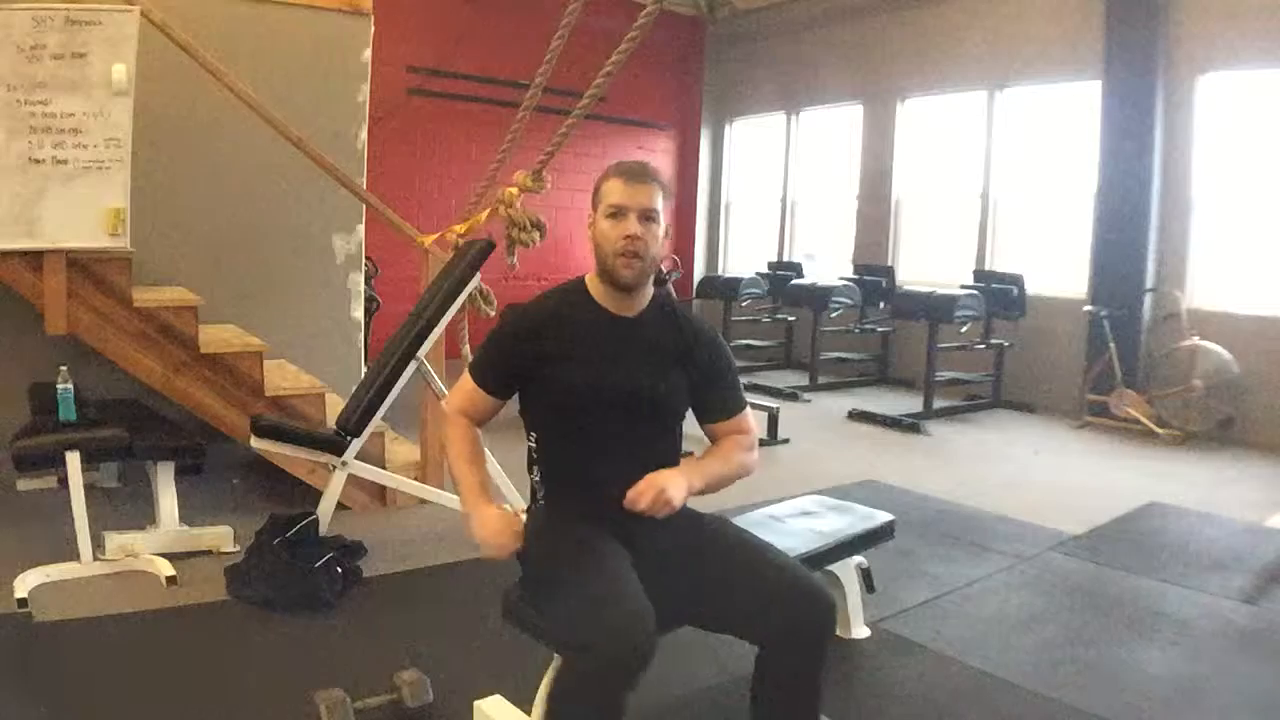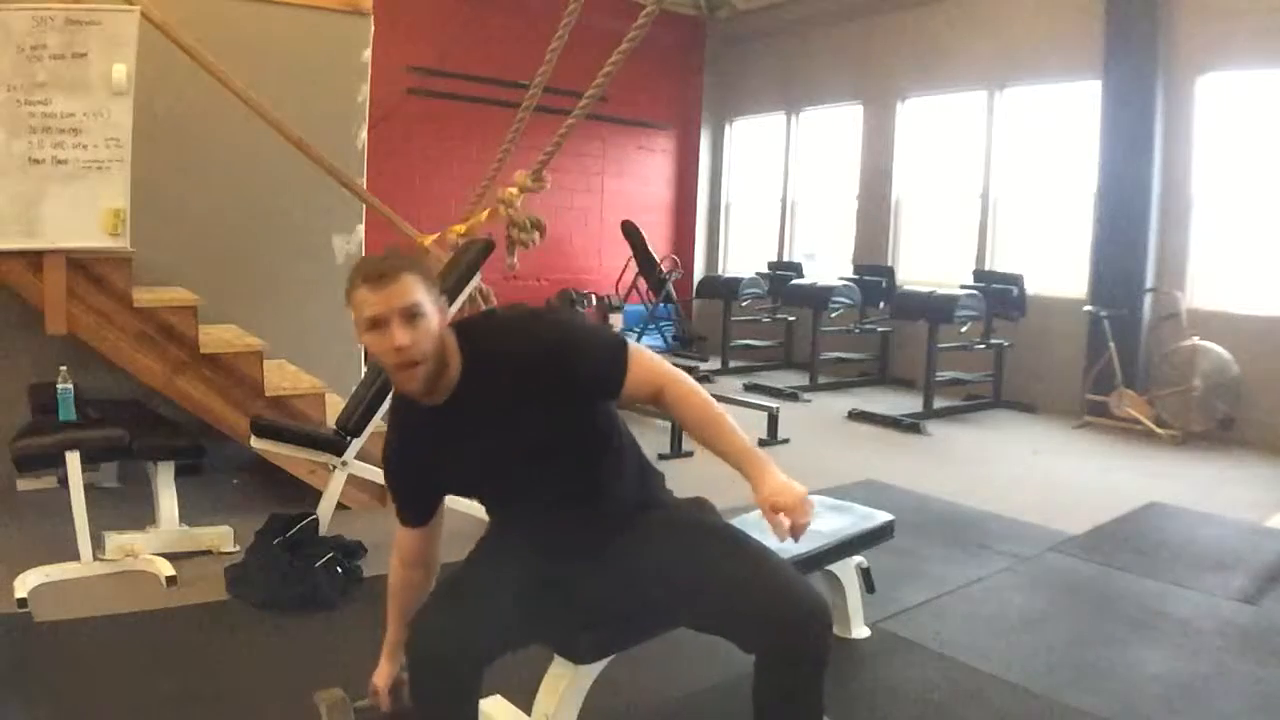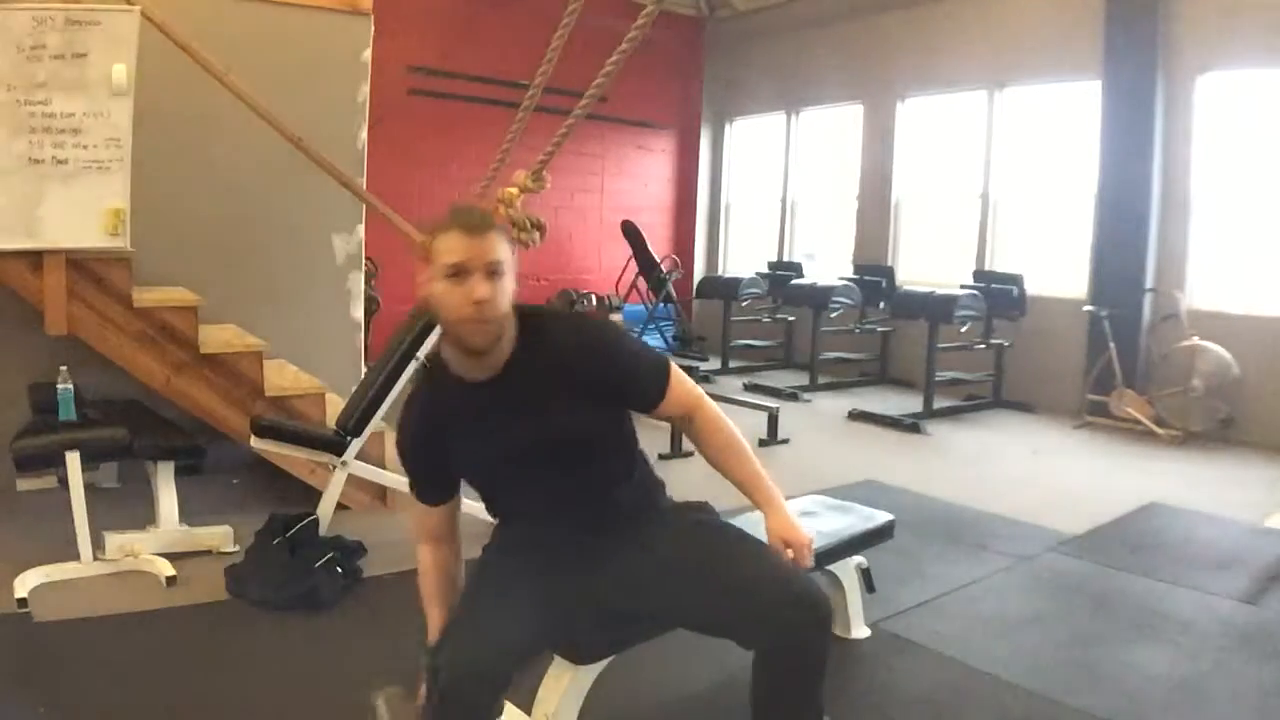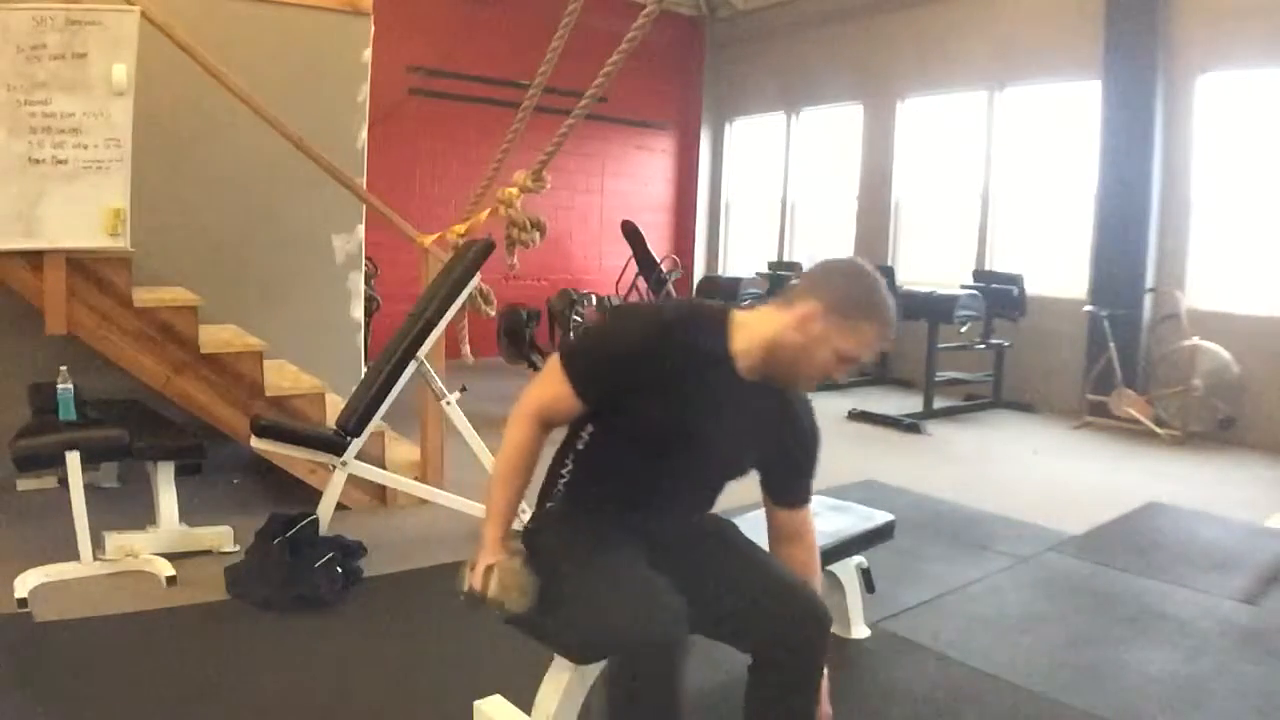
dt=0.7s
person 1, frame 1
left shoulder: (690, 338)
right shoulder: (536, 324)
left elbow: (742, 443)
right elbow: (459, 415)
left wrist: (687, 476)
right wrist: (480, 508)
left hip: (662, 523)
right hip: (568, 528)
left knee: (807, 608)
right knee: (623, 632)
person 1, frame 2
left shoulder: (527, 341)
right shoulder: (408, 440)
left elbow: (663, 382)
right elbow: (414, 558)
left wrist: (761, 472)
right wrist: (391, 654)
left hip: (640, 523)
right hip: (533, 551)
left knee: (799, 617)
right knee: (435, 648)
person 1, frame 3
left shoulder: (580, 343)
right shoulder: (428, 412)
left elbow: (692, 408)
right elbow: (436, 539)
left wrist: (773, 507)
right wrist: (441, 646)
left hip: (643, 530)
right hip: (534, 556)
left knee: (800, 607)
right knee: (461, 675)
person 1, frame 4
left shoulder: (789, 418)
right shoulder: (654, 335)
left elbow: (792, 534)
right elbow: (533, 414)
left wrist: (812, 662)
right wrist: (494, 545)
left hip: (679, 538)
right hip: (579, 537)
left knee: (801, 624)
right knee: (655, 630)
